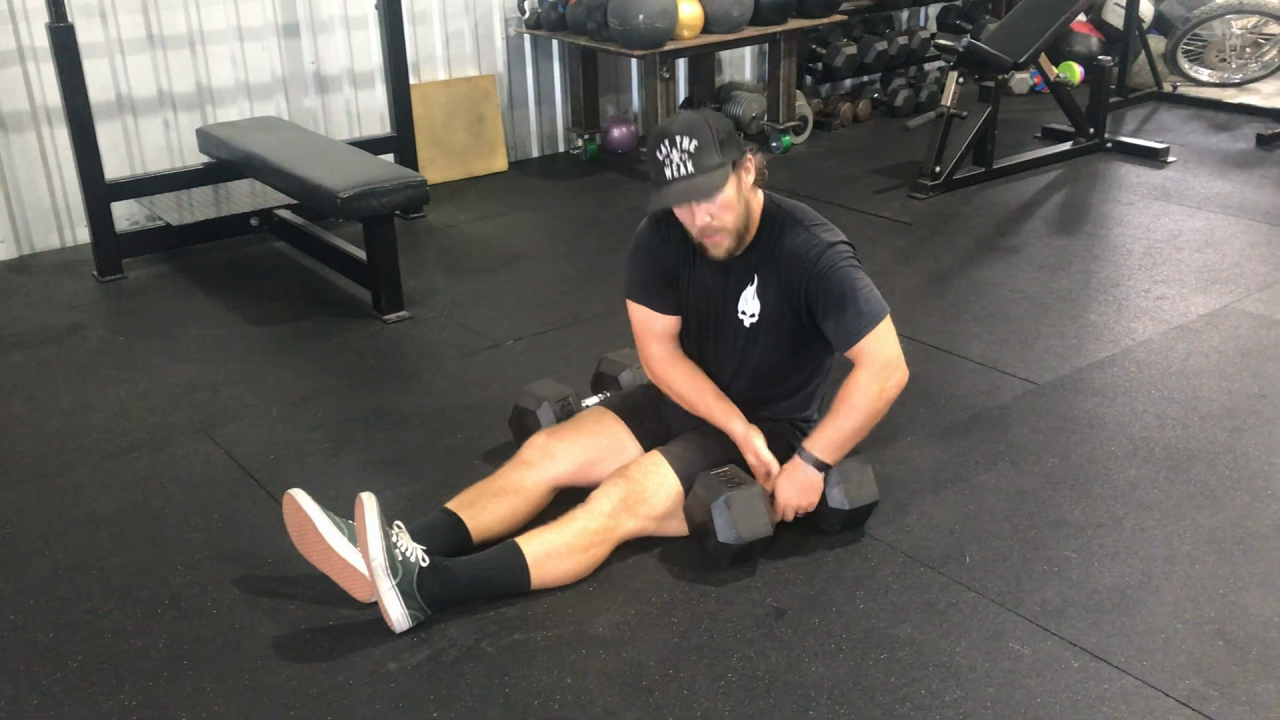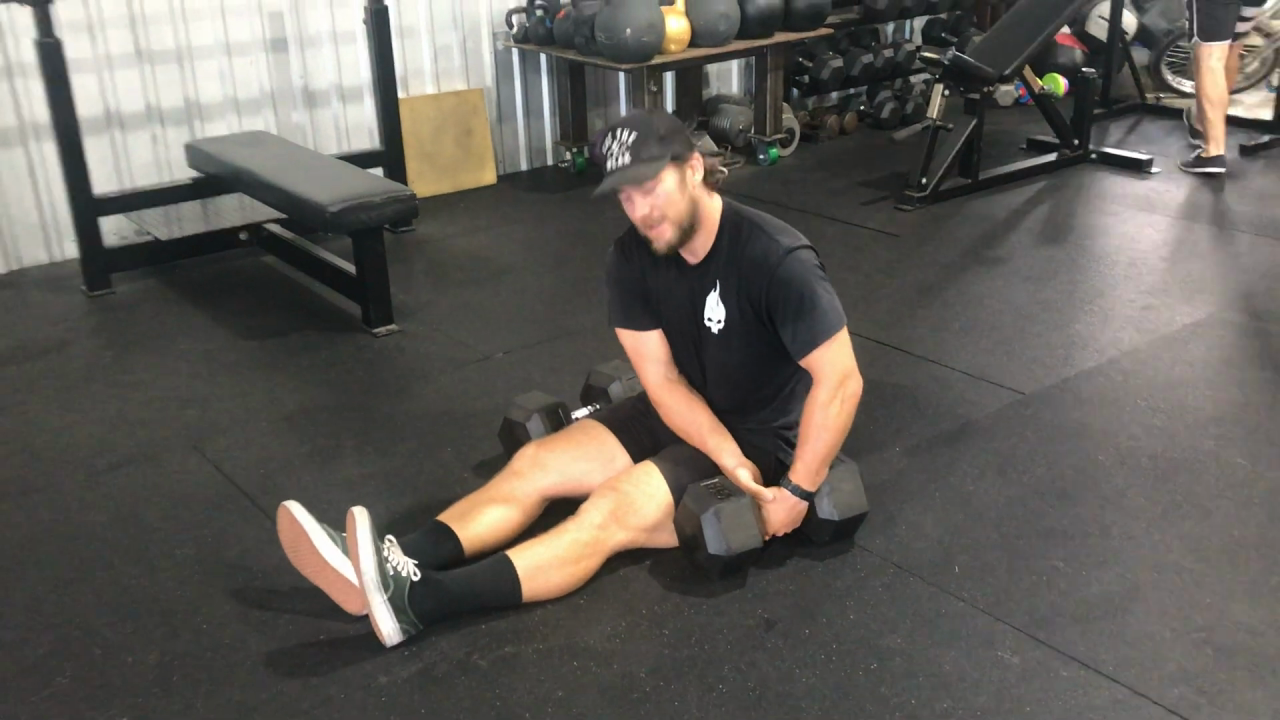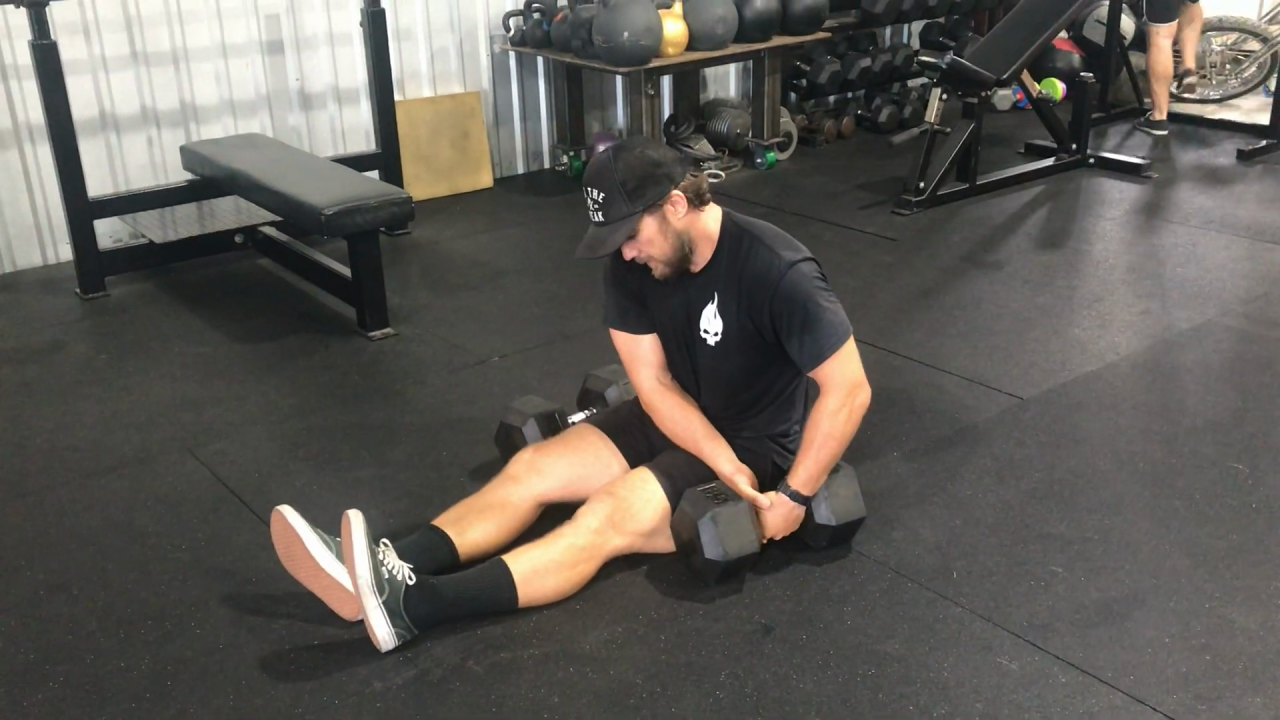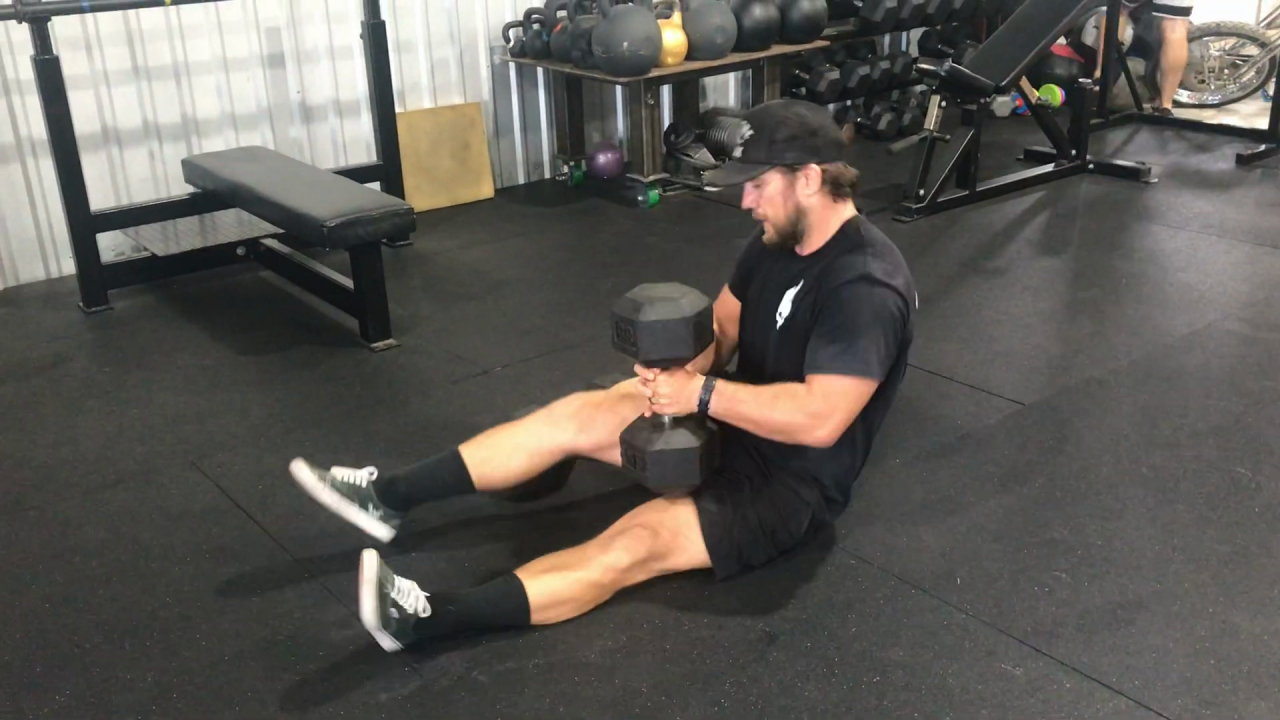
dt=1s
person 1, frame 1
left shoulder: (812, 254)
right shoulder: (660, 239)
left elbow: (886, 368)
right elbow: (659, 350)
left wrist: (809, 464)
right wrist: (737, 430)
left hip: (771, 431)
right hip: (687, 401)
left knee: (622, 501)
right knee: (545, 452)
left ankle: (425, 587)
right ankle: (402, 557)
person 1, frame 2
left shoulder: (777, 259)
right shoulder: (633, 256)
left elbow: (839, 381)
right elbow: (662, 380)
left wrist: (795, 491)
right wrist: (730, 465)
left hip: (760, 439)
right hip: (679, 415)
left knee: (612, 510)
right knee: (536, 463)
left ankle: (415, 601)
right ankle: (392, 568)
person 1, frame 3
left shoulder: (778, 272)
right shoulder: (632, 267)
left elbow: (848, 390)
right elbow: (656, 385)
left wrist: (793, 497)
right wrist: (726, 468)
left hip: (756, 444)
right hip: (677, 420)
left knee: (609, 516)
right knee: (532, 468)
left ankle: (411, 606)
right ankle: (385, 574)
person 1, frame 4
left shoulder: (865, 285)
right shoulder: (778, 239)
left elbow: (818, 419)
right elbow: (727, 322)
left wrist: (703, 394)
right wrist: (695, 364)
left hip: (794, 482)
right hip: (735, 424)
left knee: (633, 546)
right knee: (573, 416)
left ankle: (423, 617)
right ankle: (386, 496)
